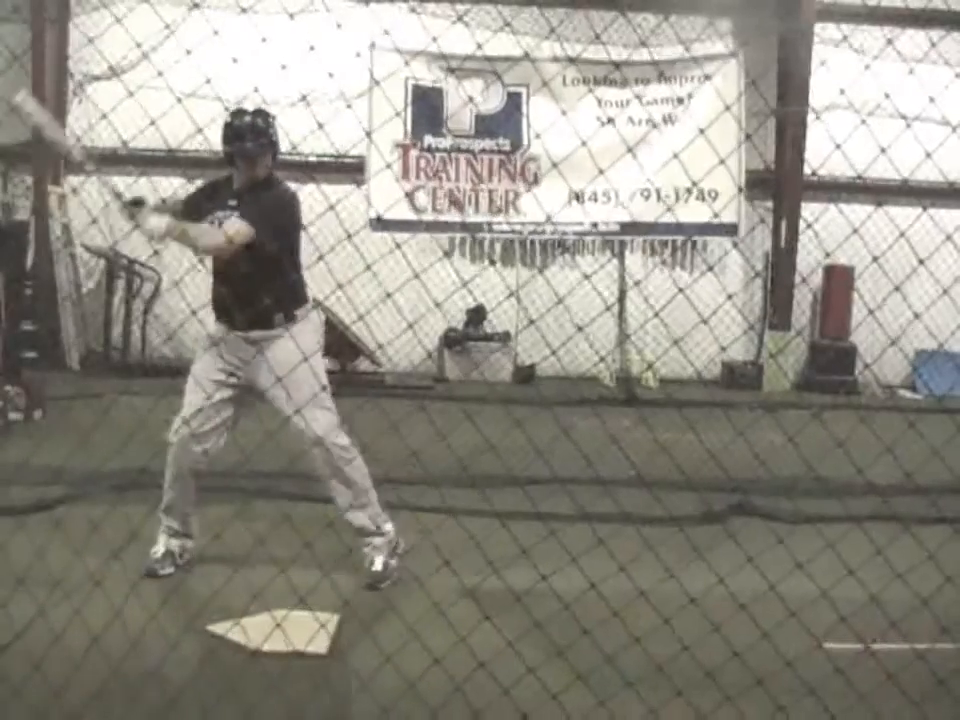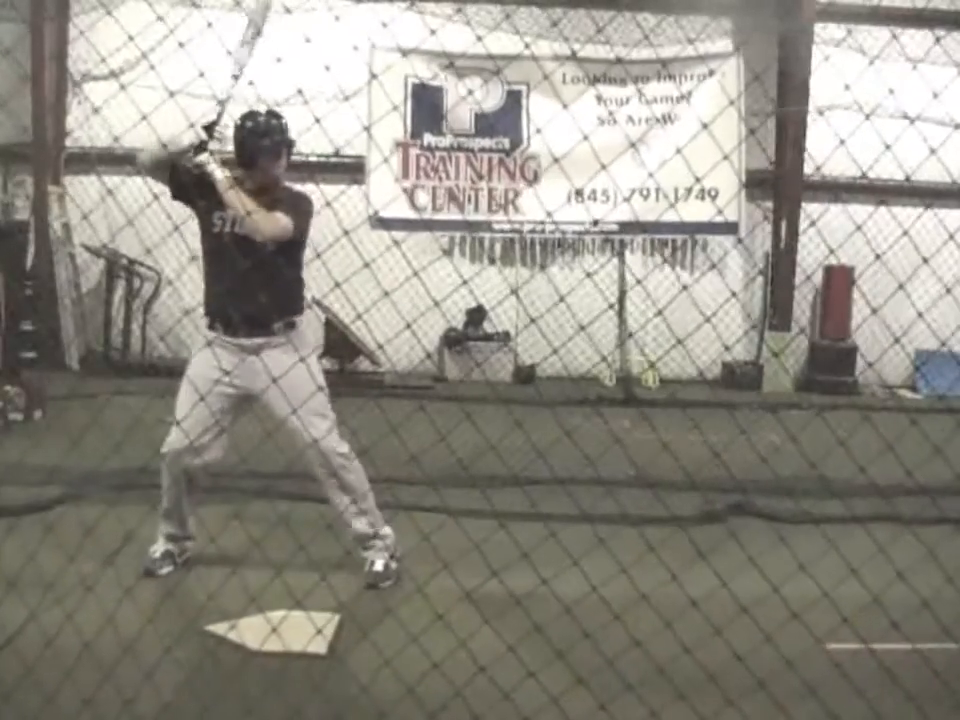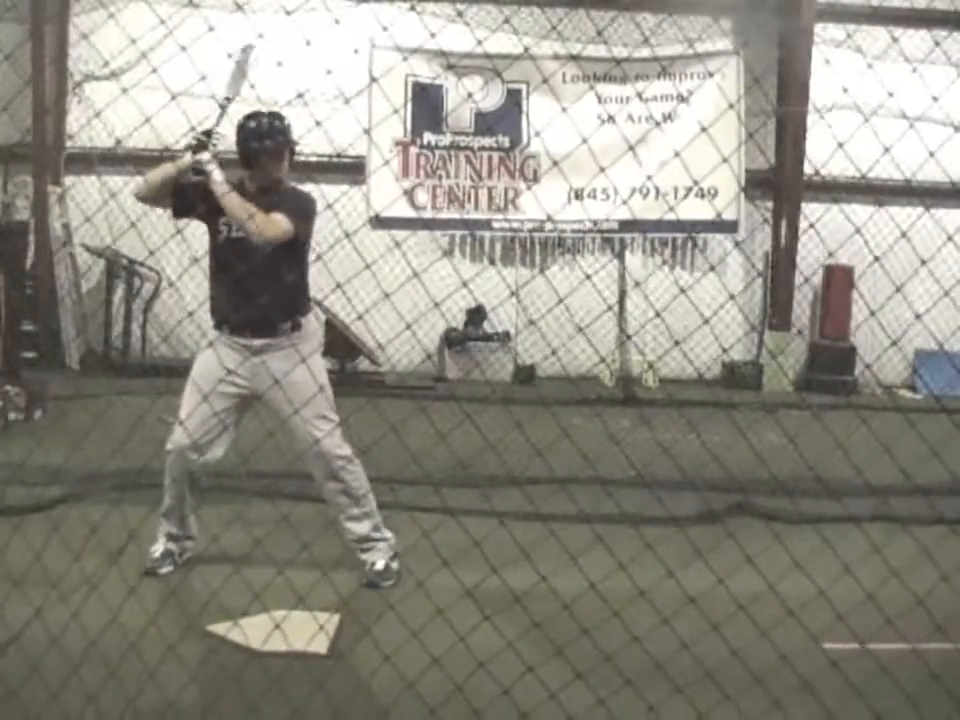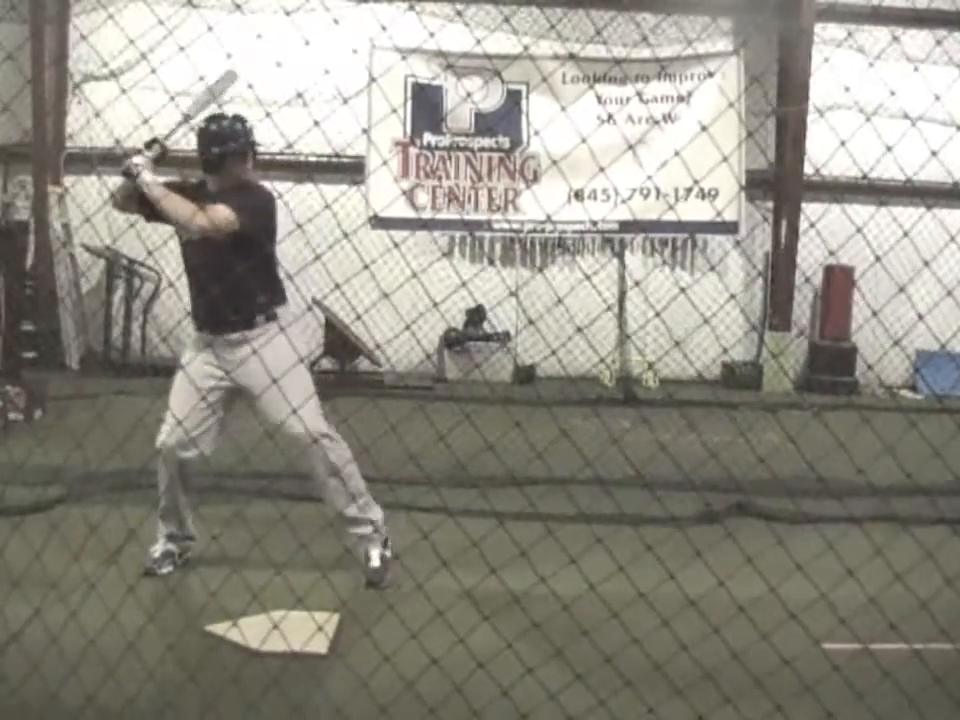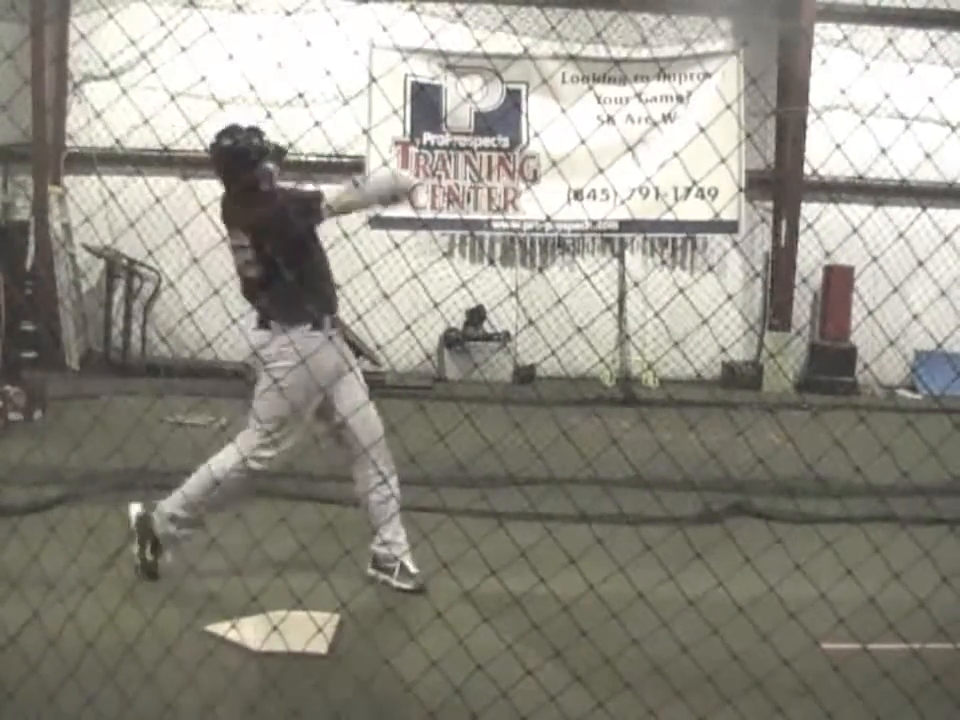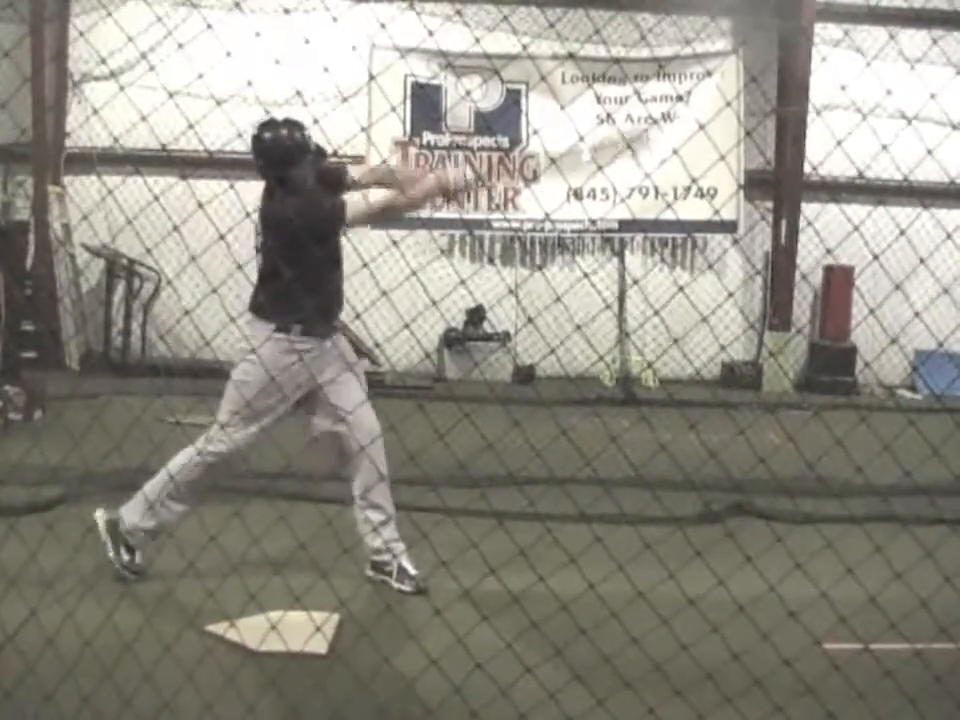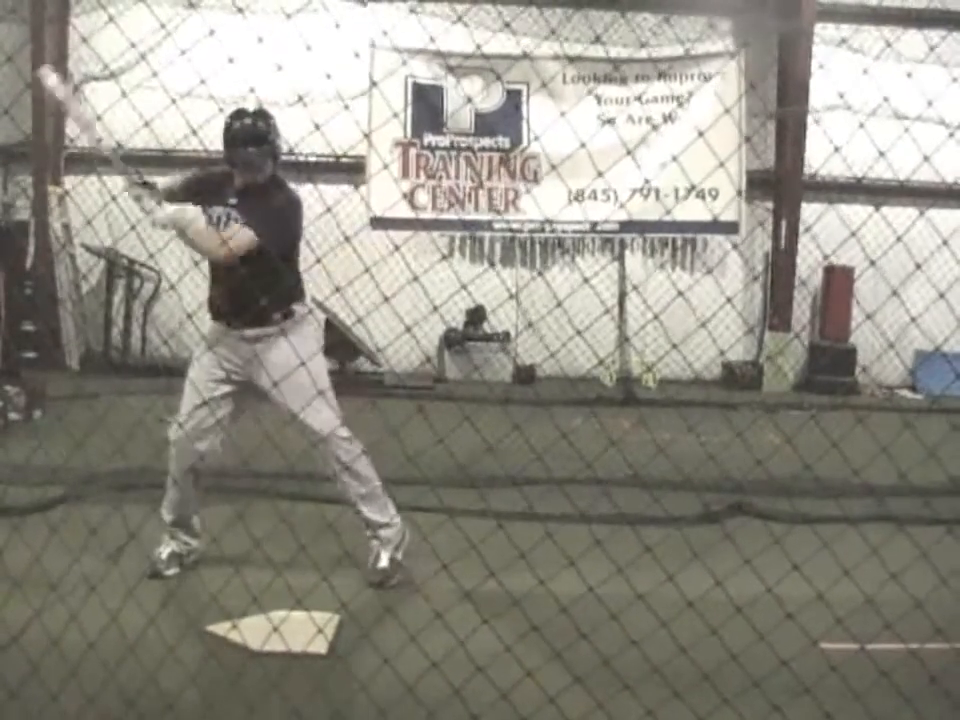
dt=0.7s
person 1, frame 1
left shoulder: (279, 199)
right shoulder: (213, 191)
left elbow: (219, 243)
right elbow: (169, 221)
left wrist: (169, 226)
right wrist: (150, 212)
left hip: (284, 336)
right hip: (228, 337)
left knee: (327, 437)
right knee: (186, 438)
left ankle: (380, 540)
right ankle: (175, 540)
person 1, frame 2
left shoulder: (296, 203)
right shoulder: (208, 189)
left elbow: (266, 230)
right elbow: (146, 162)
left wrist: (219, 178)
right wrist: (187, 148)
left hip: (283, 346)
right hip: (221, 346)
left knee: (328, 448)
right knee: (178, 449)
left ankle: (378, 543)
right ankle: (173, 540)
person 1, frame 3
left shoulder: (299, 202)
right shoulder: (213, 194)
left elbow: (262, 231)
right elbow: (144, 193)
left wrist: (215, 178)
right wrist: (188, 163)
left hip: (289, 346)
right hip: (229, 346)
left knee: (330, 449)
right knee: (182, 447)
left ankle: (377, 545)
right ankle: (174, 539)
person 1, frame 4
left shoulder: (256, 198)
right shoulder: (186, 193)
left elbow: (196, 222)
right elbow: (121, 203)
left wrist: (147, 179)
right wrist: (138, 175)
left hip: (263, 335)
right hip: (208, 342)
left knee: (312, 430)
right knee: (172, 445)
left ankle: (371, 532)
right ankle: (174, 539)
person 1, frame 5
left shoulder: (244, 200)
right shoulder: (268, 211)
left elbow: (316, 202)
right elbow: (334, 203)
left wrist: (369, 189)
right wrist: (379, 188)
left hip: (320, 336)
right hip: (294, 346)
left knee: (369, 442)
right knee: (255, 450)
left ankle: (389, 553)
right ankle: (160, 522)
person 1, frame 6
left shoulder: (316, 177)
right shoulder: (286, 208)
left elbow: (378, 176)
right elbow: (372, 210)
left wrist: (425, 180)
right wrist: (439, 186)
left hip: (325, 340)
right hip: (278, 344)
left knee: (366, 439)
right knee: (217, 444)
left ankle: (384, 553)
right ankle: (126, 526)
person 1, frame 7
left shoulder: (282, 202)
right shoulder: (209, 185)
left elbow: (224, 252)
right elbow: (165, 202)
left wrist: (179, 217)
right wrist: (158, 199)
left hip: (283, 333)
right hip: (225, 335)
left knee: (331, 431)
right knee: (186, 438)
left ankle: (387, 532)
right ankle: (180, 539)
